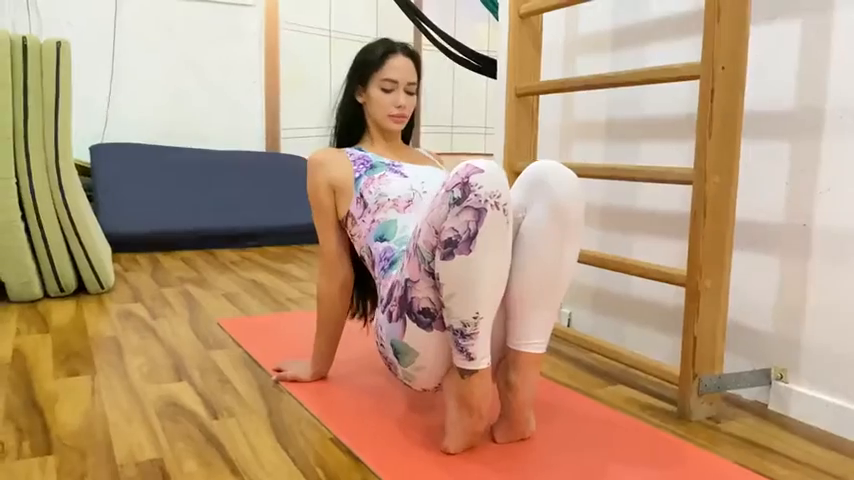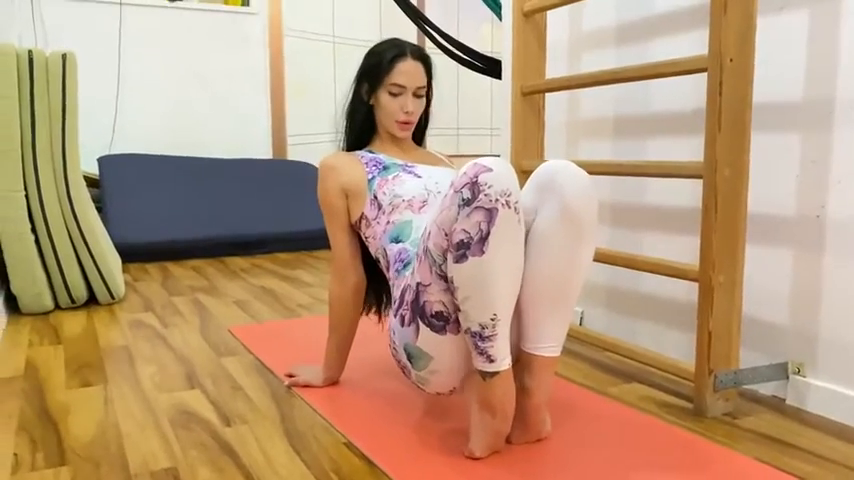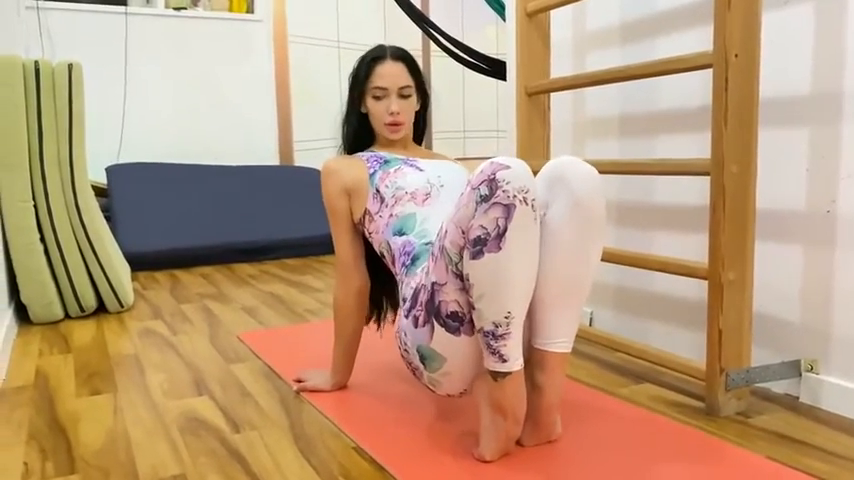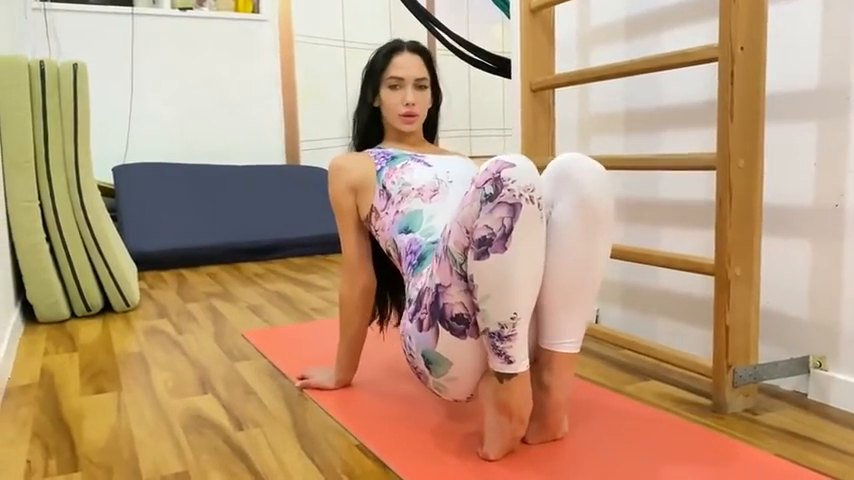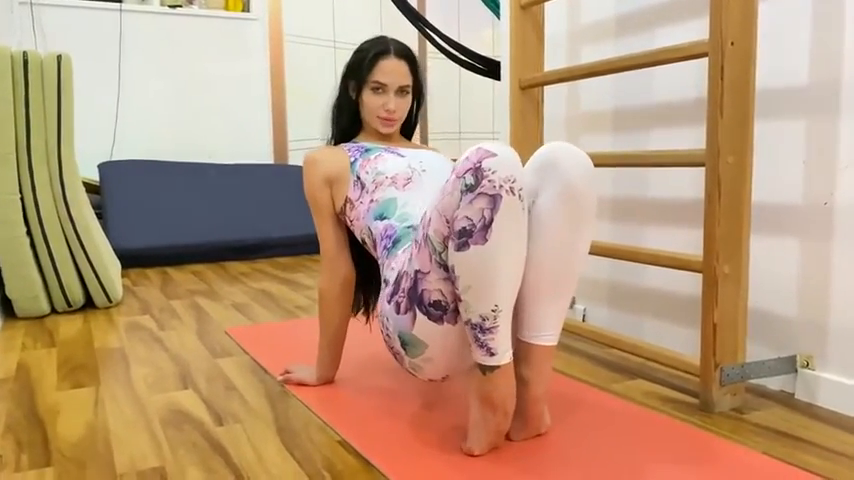
dt=1s
person 1, frame 1
left shoulder: (430, 160)
right shoulder: (330, 165)
right elbow: (336, 272)
left hip: (477, 321)
right hip: (418, 339)
left knee: (549, 179)
right knee: (478, 178)
left ankle: (516, 384)
right ankle: (468, 382)
person 1, frame 2
left shoulder: (442, 164)
right shoulder: (341, 170)
right elbow: (348, 277)
left hip: (489, 310)
right hip: (432, 336)
left knee: (561, 179)
right knee: (488, 176)
left ankle: (531, 390)
right ankle: (491, 385)
person 1, frame 3
left shoulder: (448, 164)
right shoulder: (344, 172)
right elbow: (353, 279)
left hip: (506, 315)
right hip: (440, 335)
left knee: (570, 174)
right knee: (504, 175)
left ankle: (542, 388)
right ankle: (501, 390)
person 1, frame 4
left shoulder: (458, 162)
right shoulder: (352, 169)
right elbow: (359, 278)
left hip: (512, 315)
right hip: (446, 332)
left knee: (577, 172)
right knee: (509, 172)
left ankle: (549, 386)
right ankle: (507, 389)
person 1, frame 5
left shoulder: (432, 154)
right shoulder: (327, 163)
right elbow: (338, 270)
left hip: (489, 302)
right hip: (422, 314)
left knee: (562, 161)
right knee: (490, 162)
left ankle: (530, 380)
right ankle: (491, 383)
